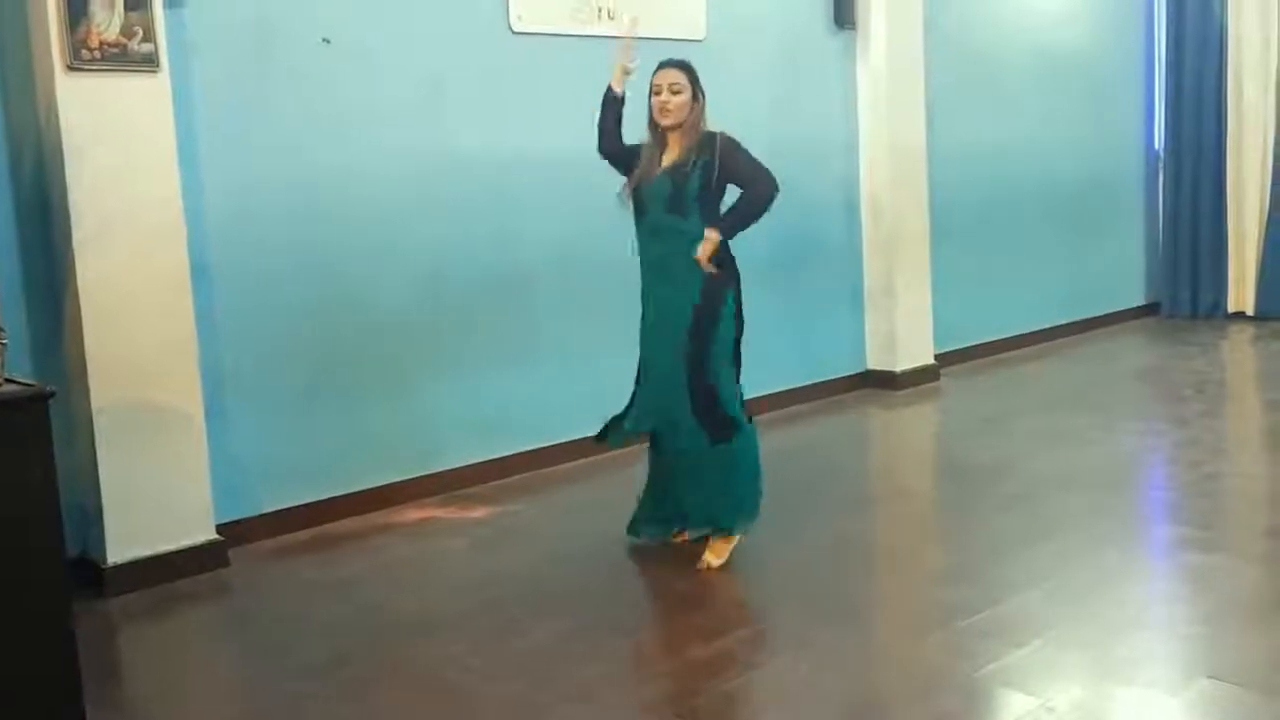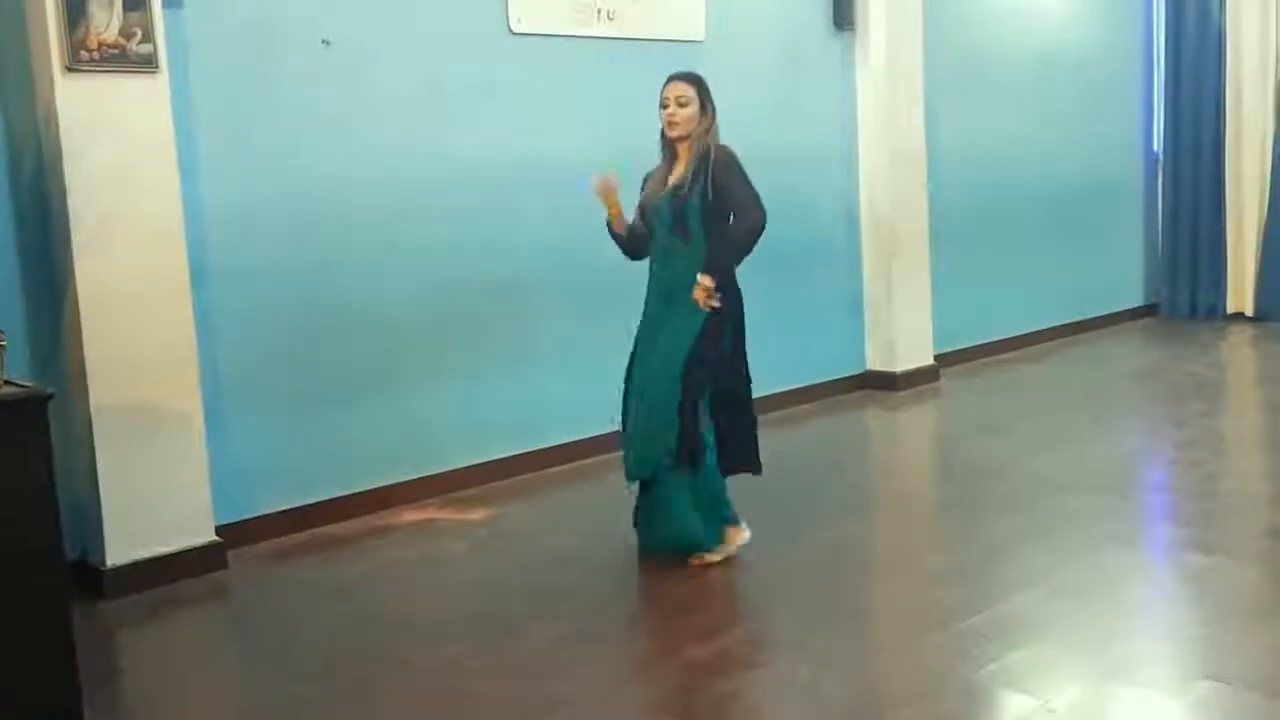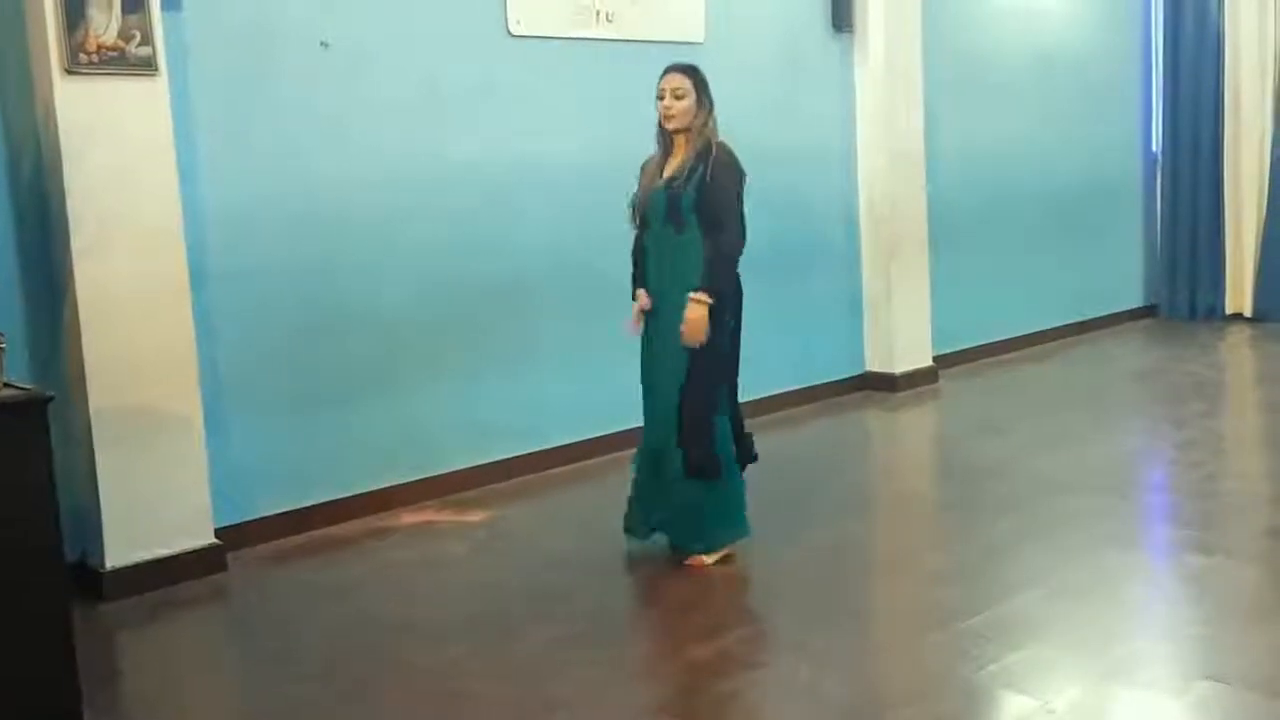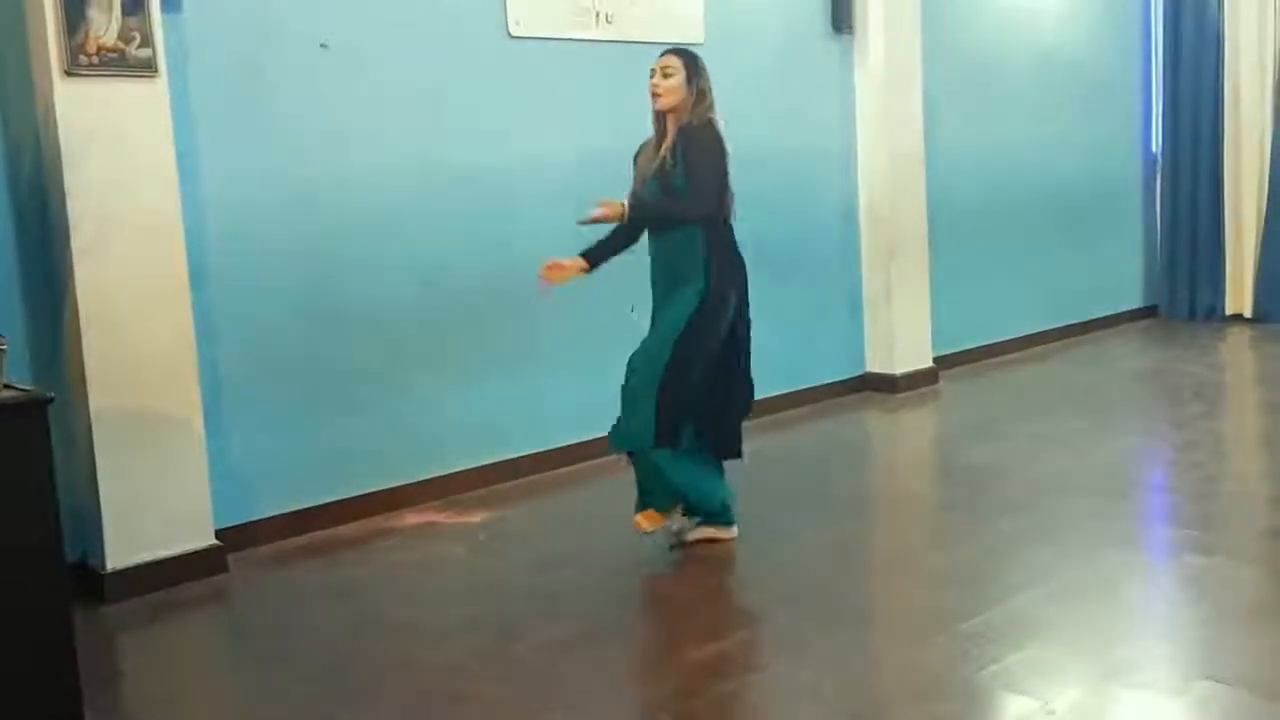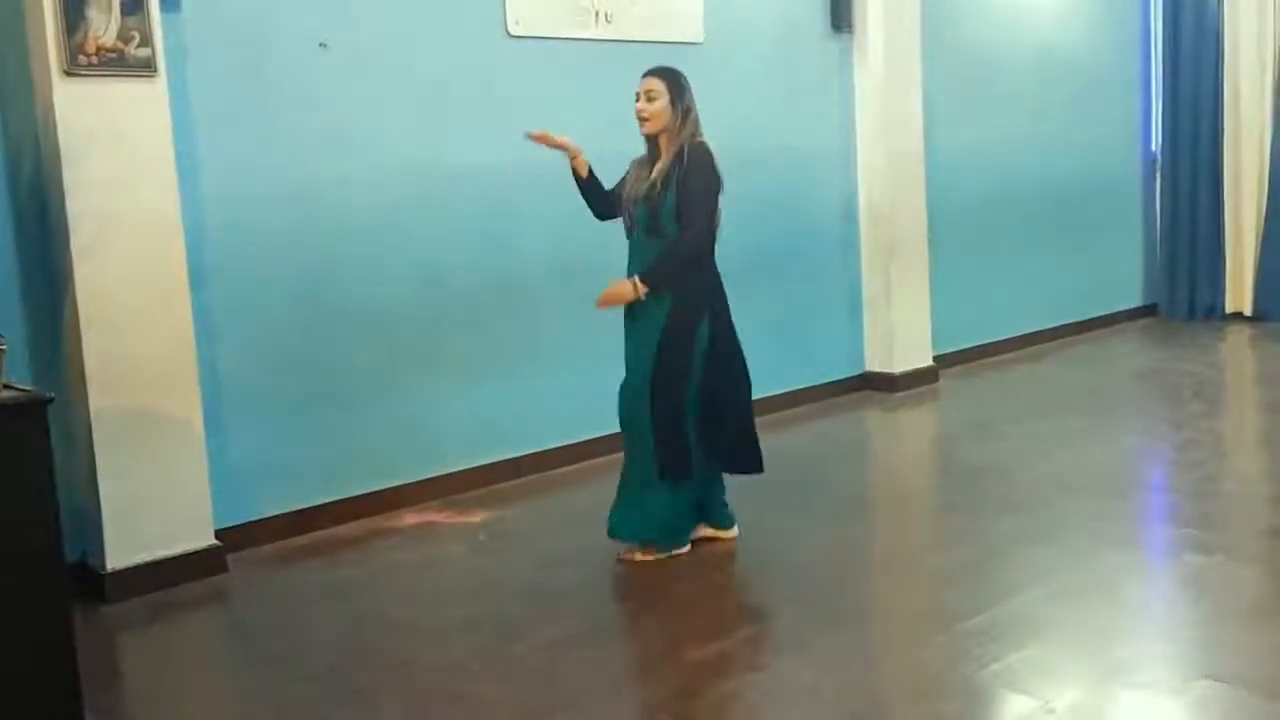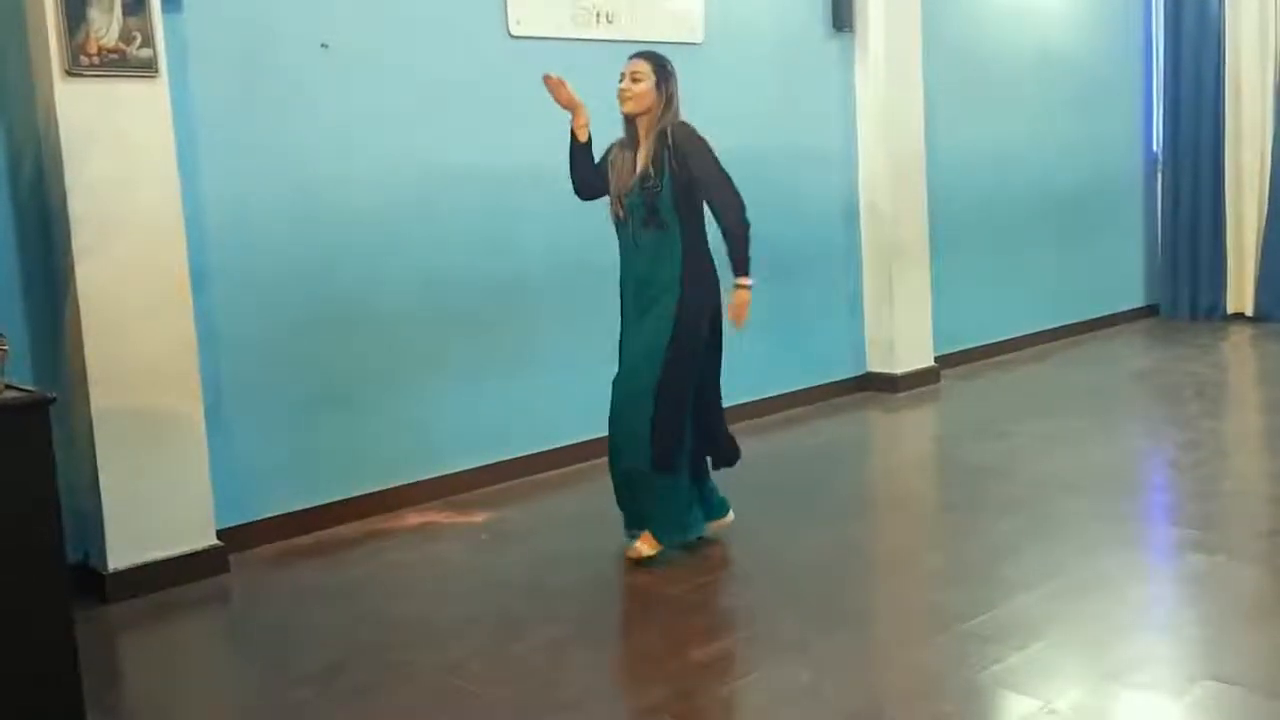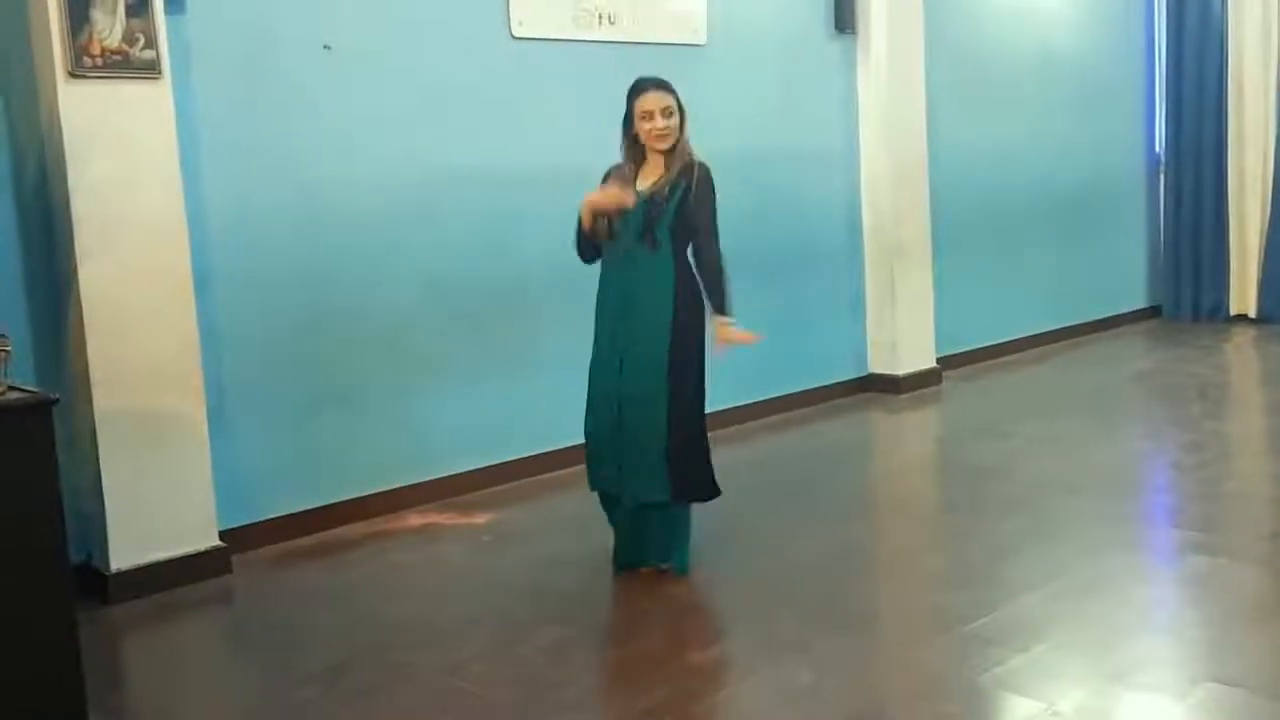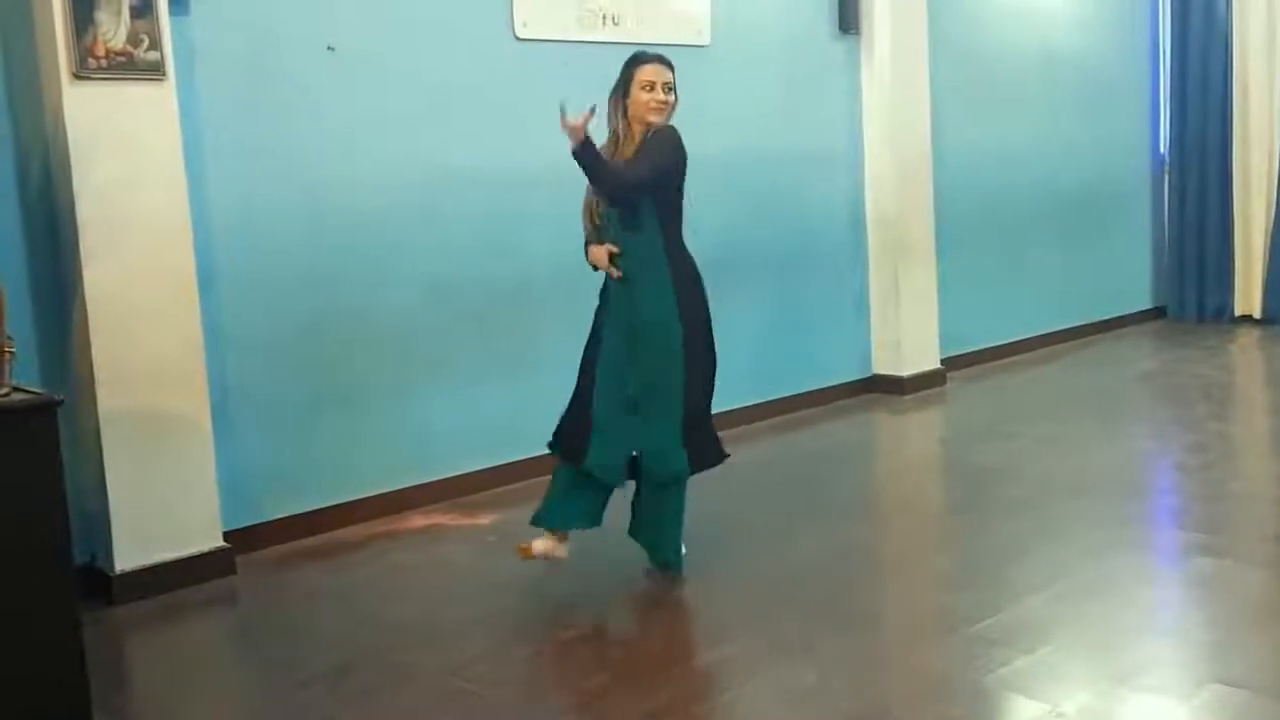
dt=0.3s
person 1, frame 1
left shoulder: (715, 147)
right shoulder: (647, 157)
left elbow: (764, 188)
right elbow: (610, 148)
left wrist: (718, 233)
right wrist: (618, 81)
left hip: (703, 288)
right hip: (663, 293)
left knee: (700, 396)
right knee: (666, 401)
left ankle: (726, 516)
right ankle: (692, 514)
person 1, frame 2
left shoulder: (718, 161)
right shoulder: (655, 179)
left elbow: (752, 219)
right elbow: (637, 246)
left wrist: (712, 276)
right wrist: (615, 217)
left hip: (703, 310)
right hip: (662, 310)
left knee: (677, 414)
right knee: (649, 413)
left ankle: (720, 526)
right ankle: (679, 525)
person 1, frame 3
left shoulder: (718, 160)
right shoulder: (652, 168)
left elbow: (730, 239)
left wrist: (703, 297)
right wrist: (642, 293)
left hip: (703, 306)
right hip: (667, 307)
left knee: (696, 410)
right knee: (666, 413)
left ankle: (723, 528)
right ankle: (689, 523)
person 1, frame 4
left shoulder: (702, 135)
right shoulder: (648, 152)
left elbow: (702, 205)
right elbow: (636, 225)
left wrist: (626, 210)
right wrist: (582, 262)
left hip: (710, 283)
right hip: (672, 287)
left knee: (655, 377)
right knee: (693, 392)
left ankle: (673, 494)
right ankle: (712, 514)
person 1, frame 5
left shoulder: (695, 158)
right shoulder: (642, 169)
left elbow: (696, 236)
right elbow: (604, 208)
left wrist: (638, 283)
right wrist: (576, 157)
left hip: (685, 303)
right hip: (652, 305)
left knee: (662, 408)
right knee: (671, 409)
left ankle: (663, 531)
right ankle: (711, 517)
person 1, frame 6
left shoulder: (681, 141)
right shoulder: (622, 153)
left elbow: (729, 206)
right elbow: (586, 187)
left wrist: (741, 279)
right wrist: (578, 119)
left hip: (682, 293)
right hip: (641, 296)
left knee: (649, 399)
right knee: (668, 403)
left ankle: (665, 521)
right ankle: (705, 509)
person 1, frame 7
left shoulder: (694, 176)
right shoulder: (615, 178)
left elbow: (707, 251)
right elbow: (589, 253)
left wrist: (722, 315)
right wrist: (588, 212)
left hip: (669, 317)
right hip: (616, 316)
left knee: (658, 425)
right knee: (612, 428)
left ankle: (664, 548)
right ankle: (642, 533)
person 1, frame 8
left shoulder: (666, 142)
right shoulder: (611, 152)
left elbow: (619, 185)
left wrist: (580, 143)
right wrist: (594, 246)
left hip: (668, 296)
right hip: (622, 295)
left knee: (664, 412)
right knee: (601, 408)
left ankle: (664, 542)
right ankle: (560, 525)
